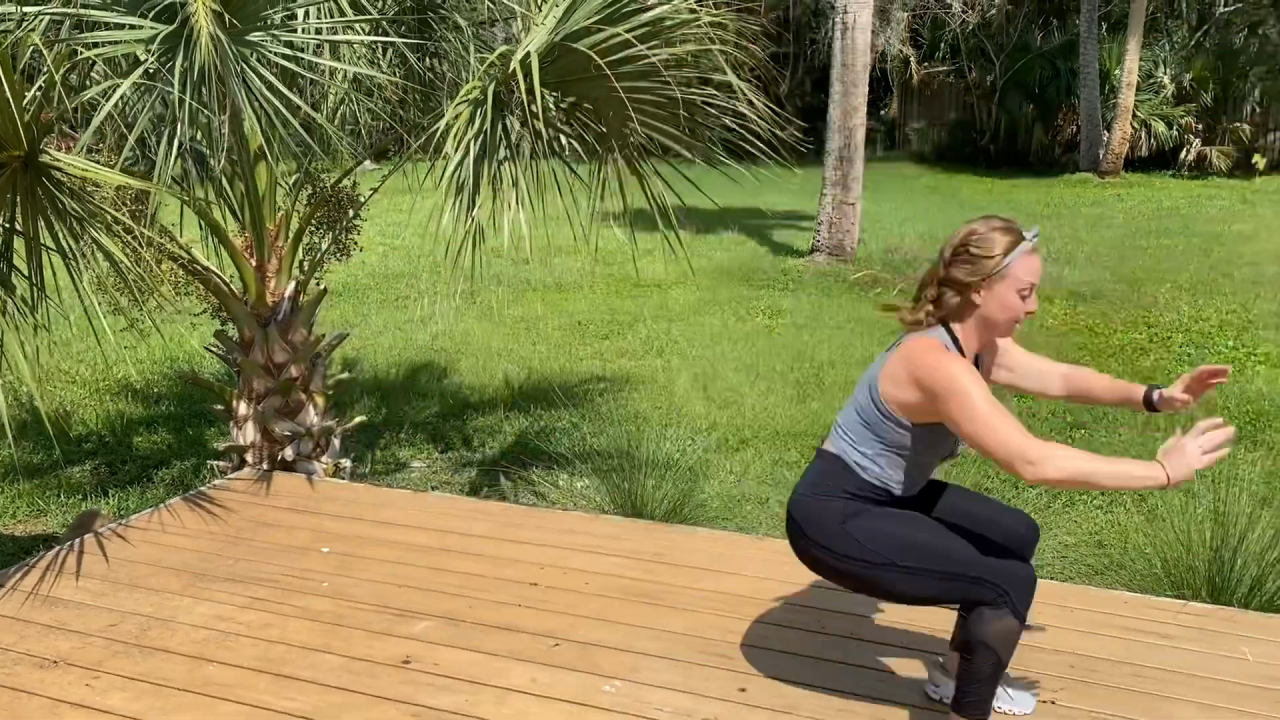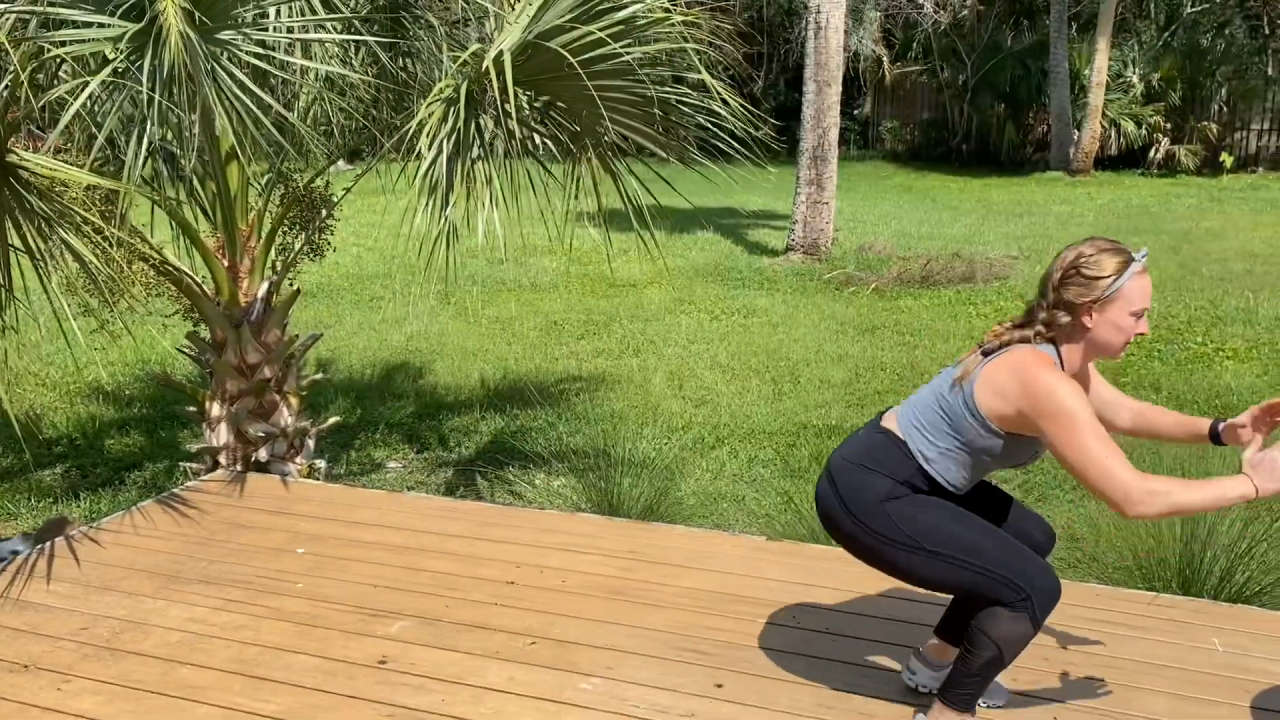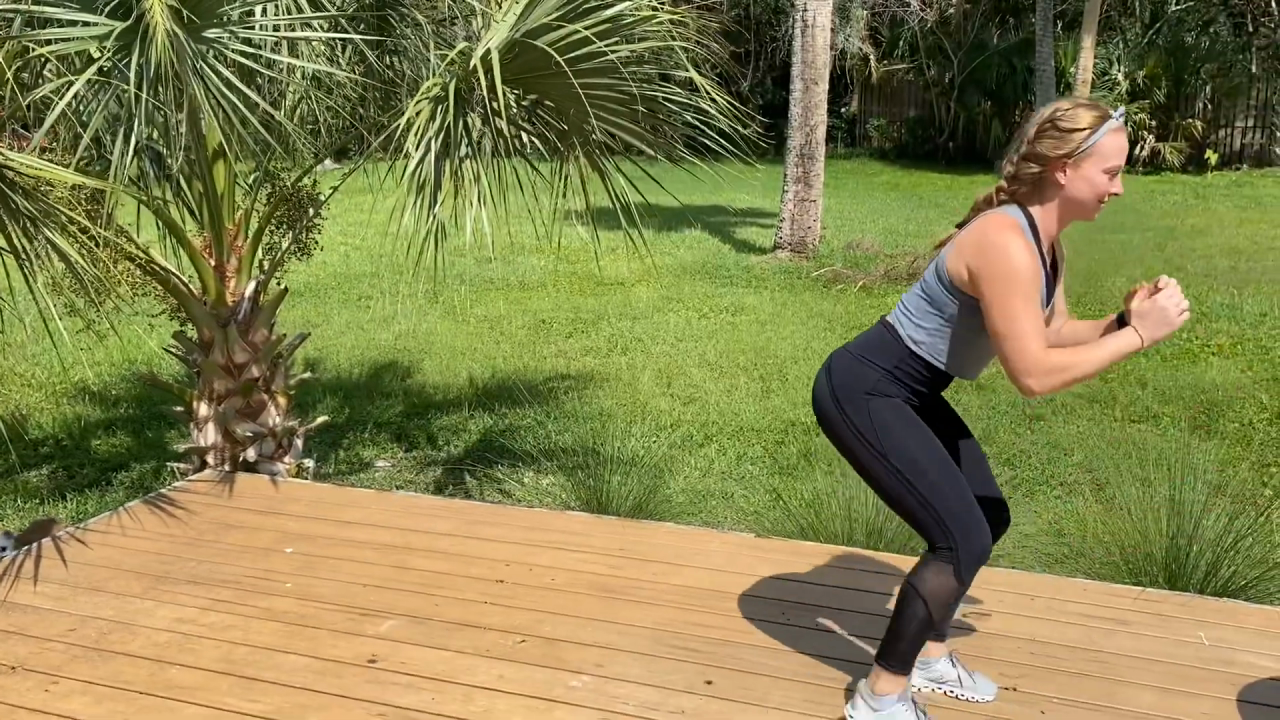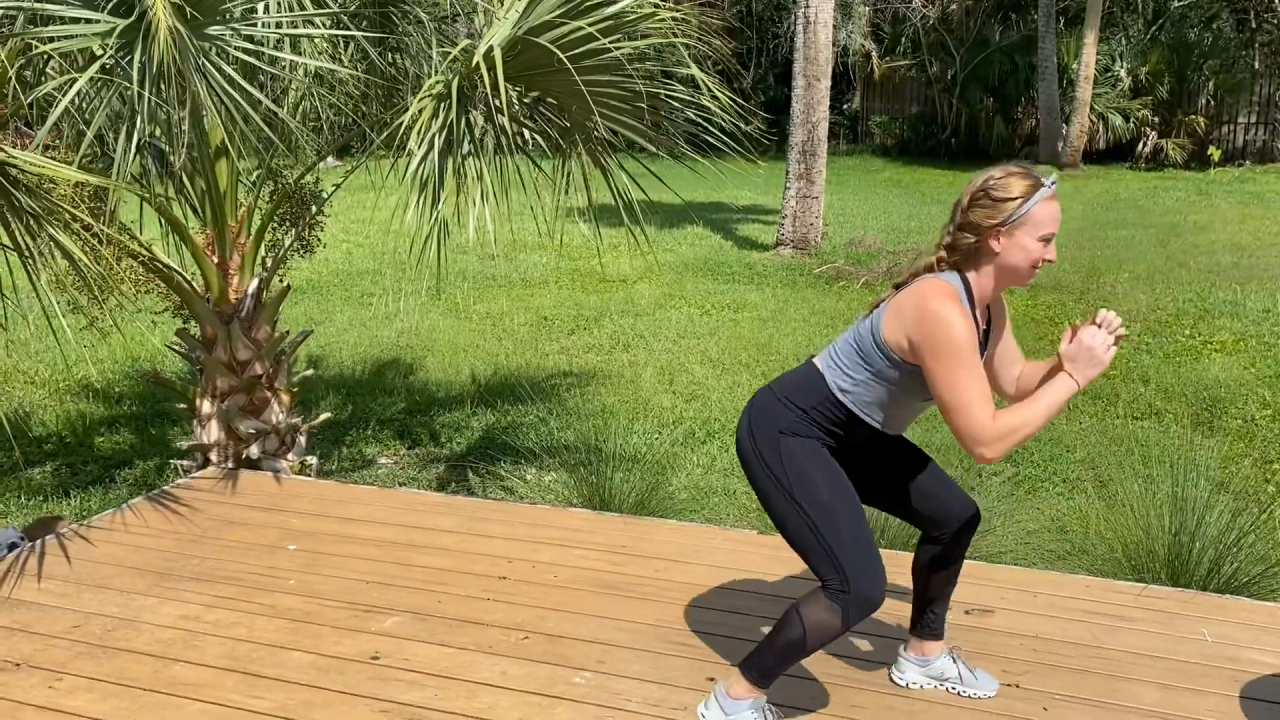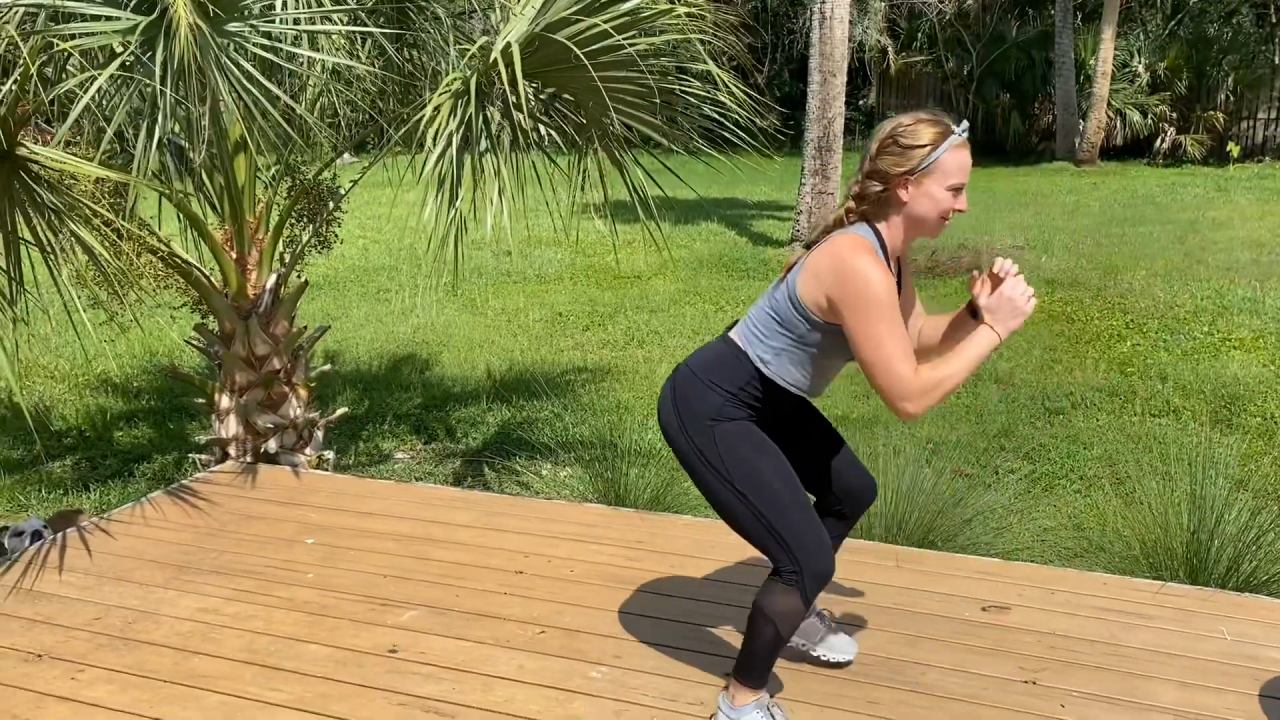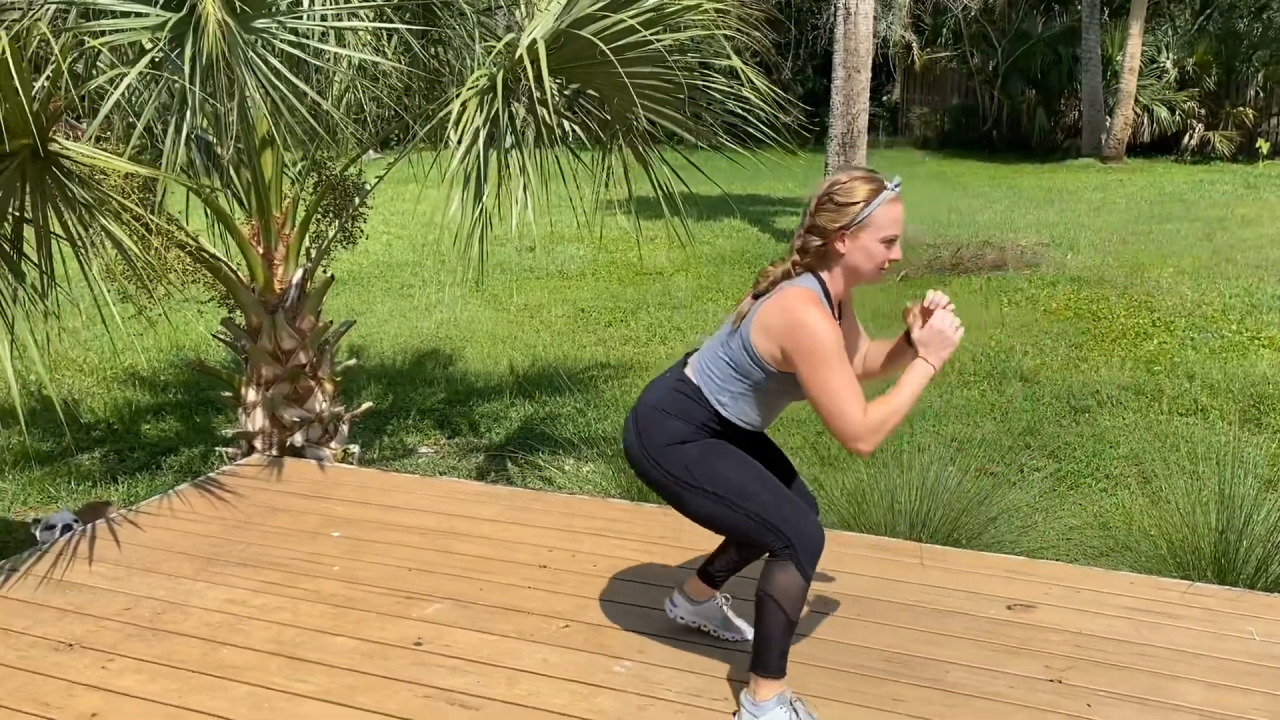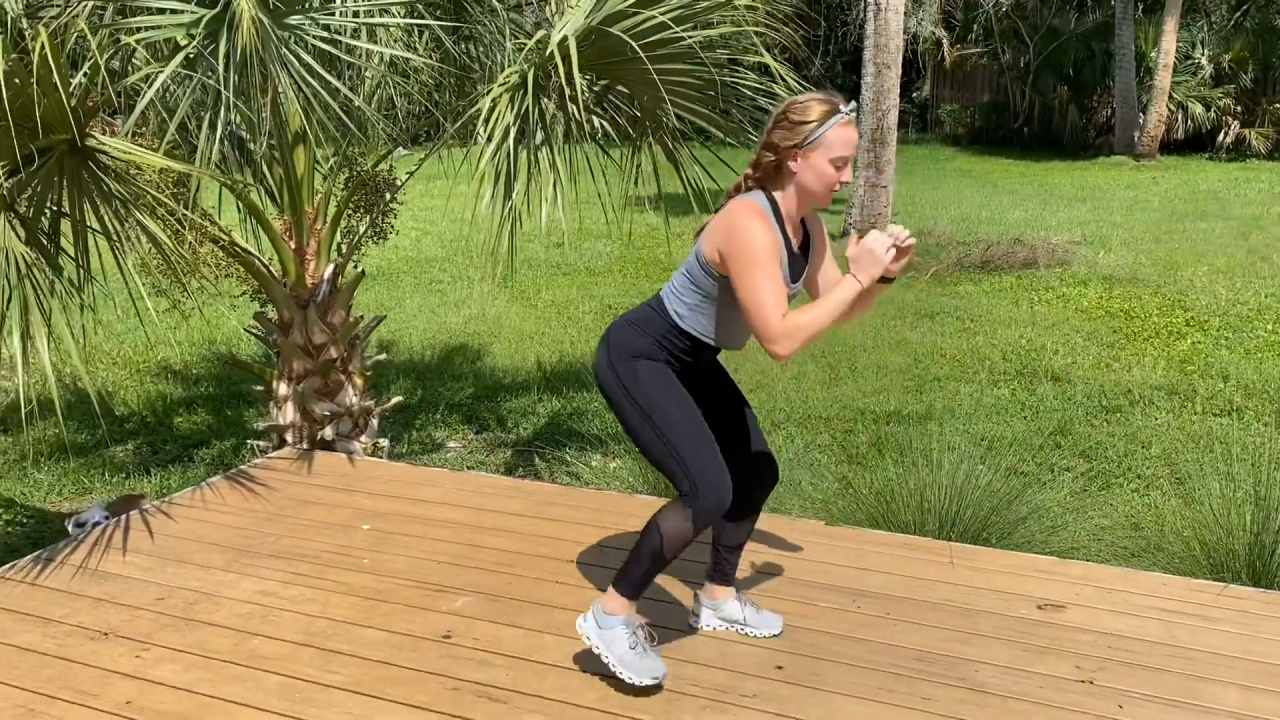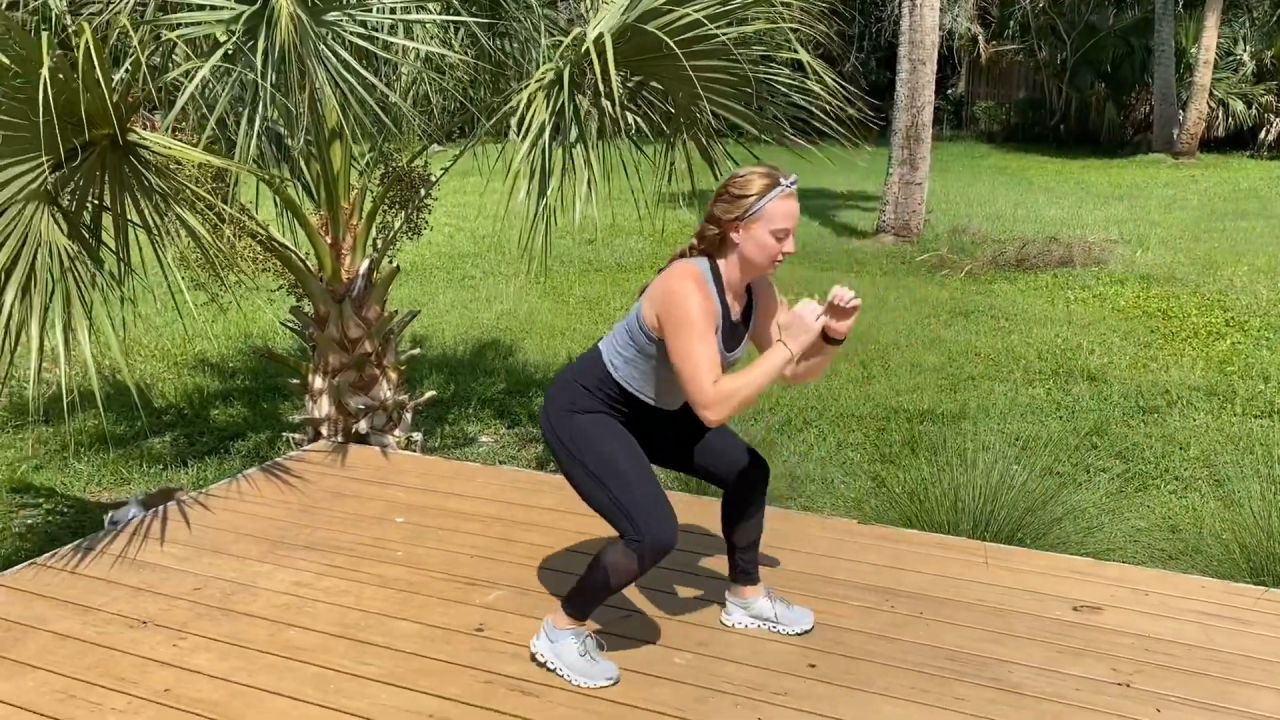
dt=0.4s
person 1, frame 1
left shoulder: (975, 341)
right shoulder: (938, 365)
left elbow: (1059, 378)
right elbow: (1037, 464)
left wrist: (1153, 396)
right wrist: (1160, 472)
left hip: (879, 494)
right hip: (834, 516)
left knee: (1017, 537)
right knee: (1008, 583)
left ankle: (956, 673)
person 1, frame 2
left shoulder: (1054, 354)
right shoulder: (1042, 382)
left elbow: (1126, 414)
right elbow: (1134, 497)
left wrist: (1219, 430)
left hip: (903, 479)
right hip: (866, 495)
left knee: (1032, 540)
right knee: (1033, 588)
left ankle: (933, 661)
person 1, frame 3
left shoulder: (1042, 234)
right shoulder: (1005, 242)
left elbow: (1056, 334)
right elbow: (1035, 374)
left wrist: (1125, 320)
right wrist: (1138, 336)
left hip: (907, 389)
right hip: (862, 392)
left knee: (985, 514)
right knee: (963, 540)
left ankle: (923, 653)
person 1, frame 4
left shoulder: (984, 295)
right shoulder: (941, 309)
left elbow: (1012, 381)
right elbow: (985, 440)
left wrist: (1066, 359)
right wrist: (1074, 376)
left hip: (843, 429)
right hip: (782, 431)
left knee: (954, 517)
right knee: (858, 587)
left ankle: (924, 656)
person 1, frame 5
left shoulder: (885, 246)
right shoulder: (858, 264)
left elbow: (918, 343)
right elbow: (909, 396)
left wrist: (977, 310)
right wrist: (995, 330)
left hip: (761, 396)
right hip: (708, 410)
left knee: (853, 492)
right knee: (809, 561)
left ankle: (797, 613)
person 1, frame 6
left shoulder: (827, 287)
right shoulder: (805, 314)
left elbow: (861, 364)
right elbow: (861, 434)
left wrist: (914, 338)
right wrist: (929, 360)
left hip: (705, 418)
right hip: (667, 437)
left knee: (791, 511)
right knee: (800, 538)
left ankle: (693, 598)
person 1, frame 7
left shoulder: (805, 221)
right shoulder: (750, 224)
left elbow: (837, 310)
right elbow: (780, 339)
left wrist: (881, 273)
right wrist: (857, 274)
left hip: (689, 359)
right hip: (637, 356)
left knee: (757, 471)
right knee: (709, 491)
left ankle: (718, 597)
right ankle: (612, 615)
person 1, frame 8
left shoulder: (755, 286)
right shoulder: (688, 289)
left elbow: (796, 370)
right elbow: (713, 405)
left wrist: (830, 334)
right wrist: (789, 342)
left hip: (642, 405)
right hip: (579, 408)
left knee: (746, 471)
right knee: (653, 533)
left ankle: (746, 598)
right ankle: (559, 631)
